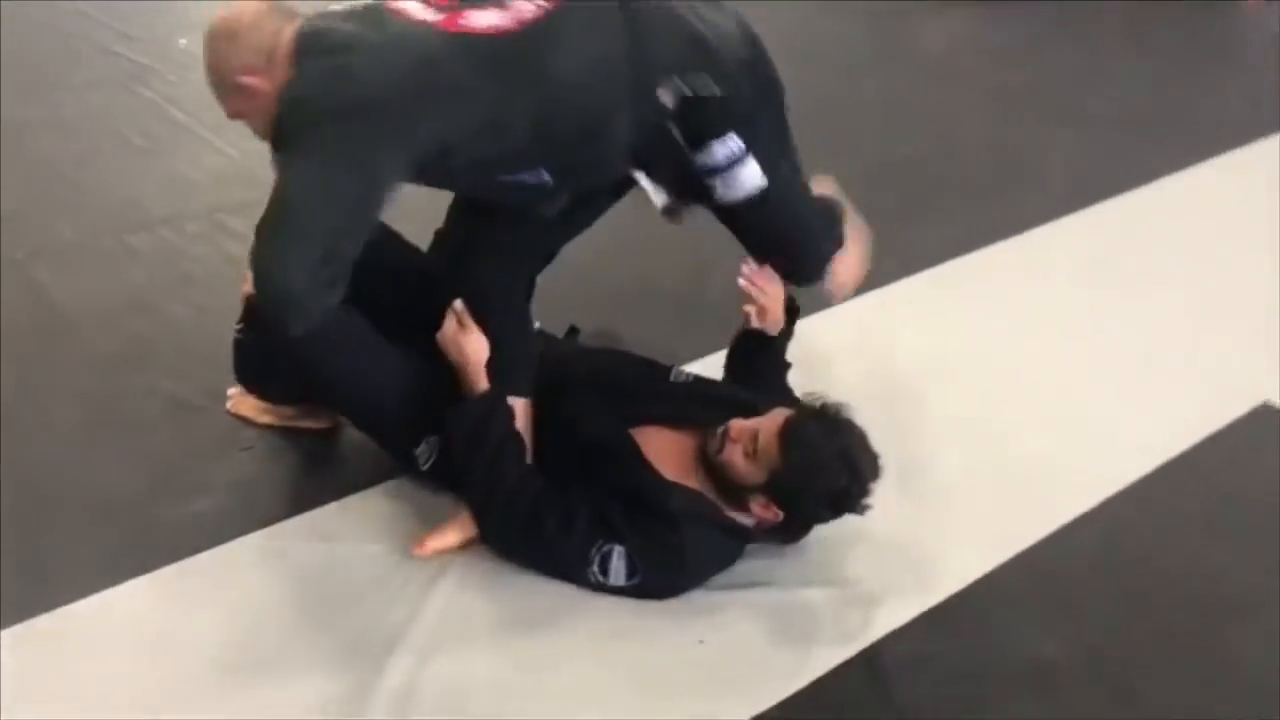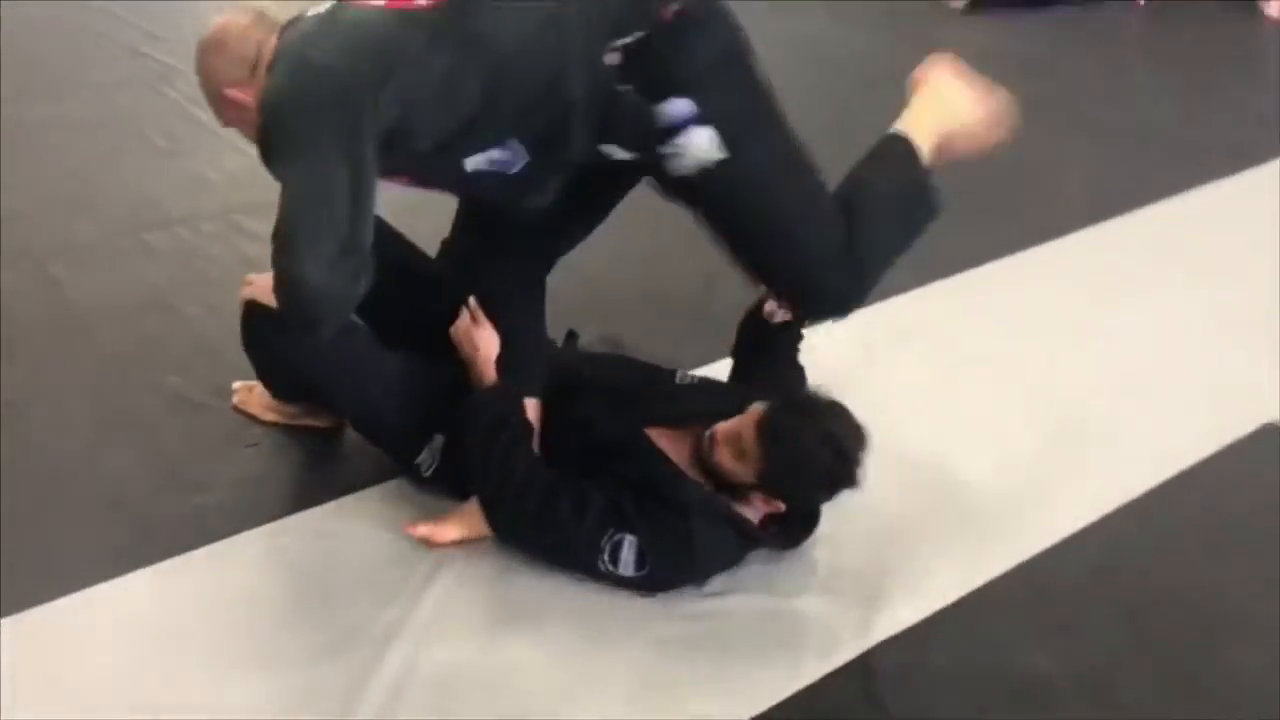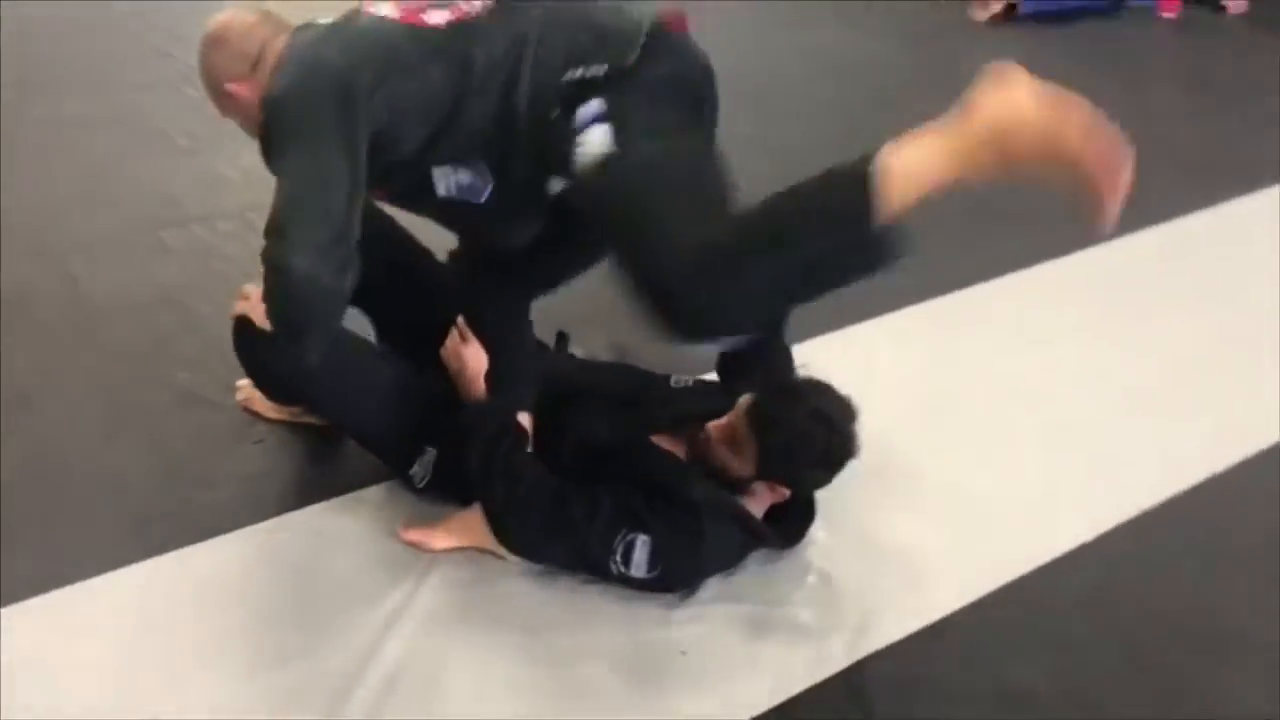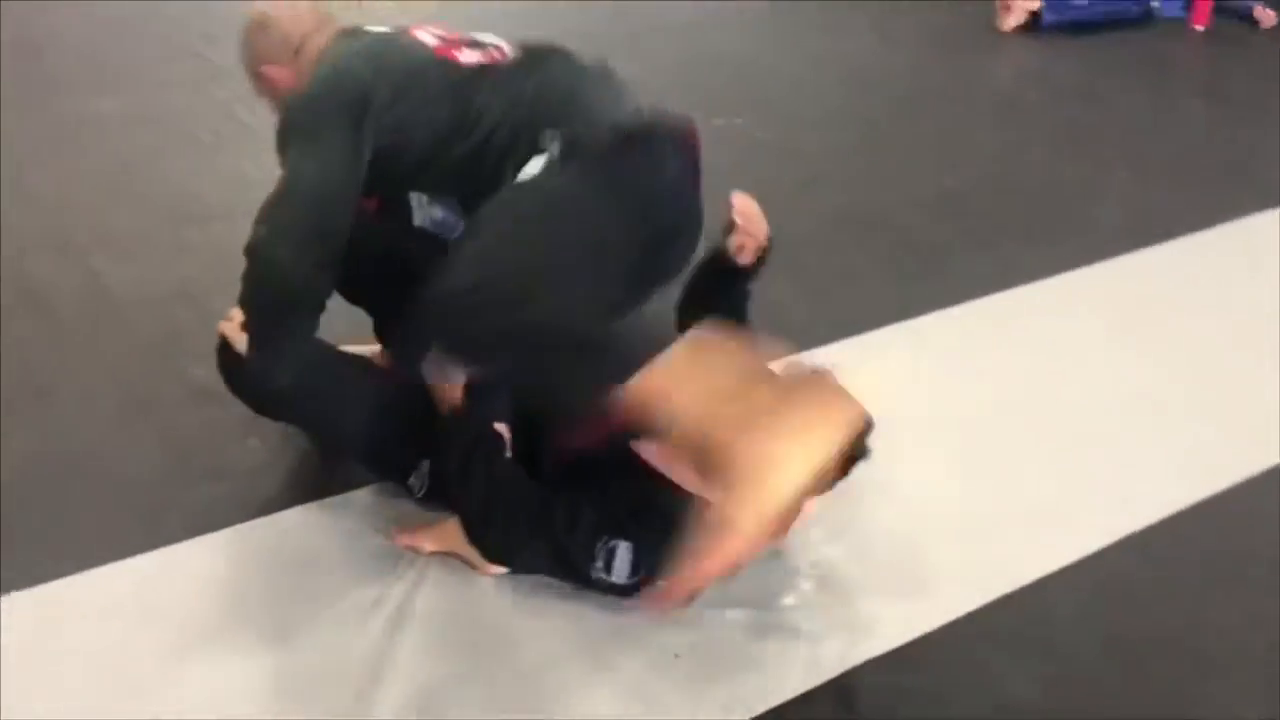
dt=0.1s
person 1, frame 1
left shoulder: (332, 100)
left elbow: (292, 296)
left hip: (688, 77)
left knee: (796, 249)
right knee: (479, 271)
left ankle: (820, 216)
person 1, frame 2
left shoulder: (317, 90)
left elbow: (316, 287)
right hip: (603, 71)
left knee: (821, 277)
right knee: (487, 272)
left ankle: (935, 117)
person 1, frame 3
left shoulder: (308, 96)
left elbow: (309, 282)
left wrist: (287, 324)
left hip: (605, 91)
right hip: (609, 90)
left knee: (707, 287)
right knee: (486, 288)
left ankle: (990, 129)
person 1, frame 4
left shoulder: (330, 94)
right shoulder: (387, 57)
left elbow: (293, 245)
left wrist: (263, 347)
left hip: (595, 165)
right hip: (632, 156)
left knee: (479, 312)
left ankle: (772, 426)
person 2, frame 1
left shoulder: (669, 548)
right shoulder: (769, 422)
left elbow: (515, 517)
right elbow: (757, 384)
left wrist: (475, 382)
right wrist: (768, 329)
left hip: (463, 416)
right hip: (529, 356)
left knee: (272, 320)
left ankle: (304, 403)
person 2, frame 2
left shoulder: (674, 541)
right shoulder: (765, 418)
left elbow: (522, 506)
right elbow: (764, 379)
left wrist: (486, 380)
right wrist: (777, 318)
left hip: (467, 418)
left knee: (273, 324)
left ankle: (313, 401)
person 2, frame 3
left shoulder: (674, 543)
right shoulder: (768, 412)
left elbow: (530, 516)
right elbow: (752, 360)
left wrist: (478, 397)
left hip: (472, 414)
right hip: (531, 373)
left knee: (269, 335)
left ankle: (323, 399)
person 2, frame 4
left shoulder: (651, 539)
left elbow: (511, 528)
right elbow: (708, 320)
left wrist: (458, 406)
right wrist: (740, 262)
left hip: (457, 438)
